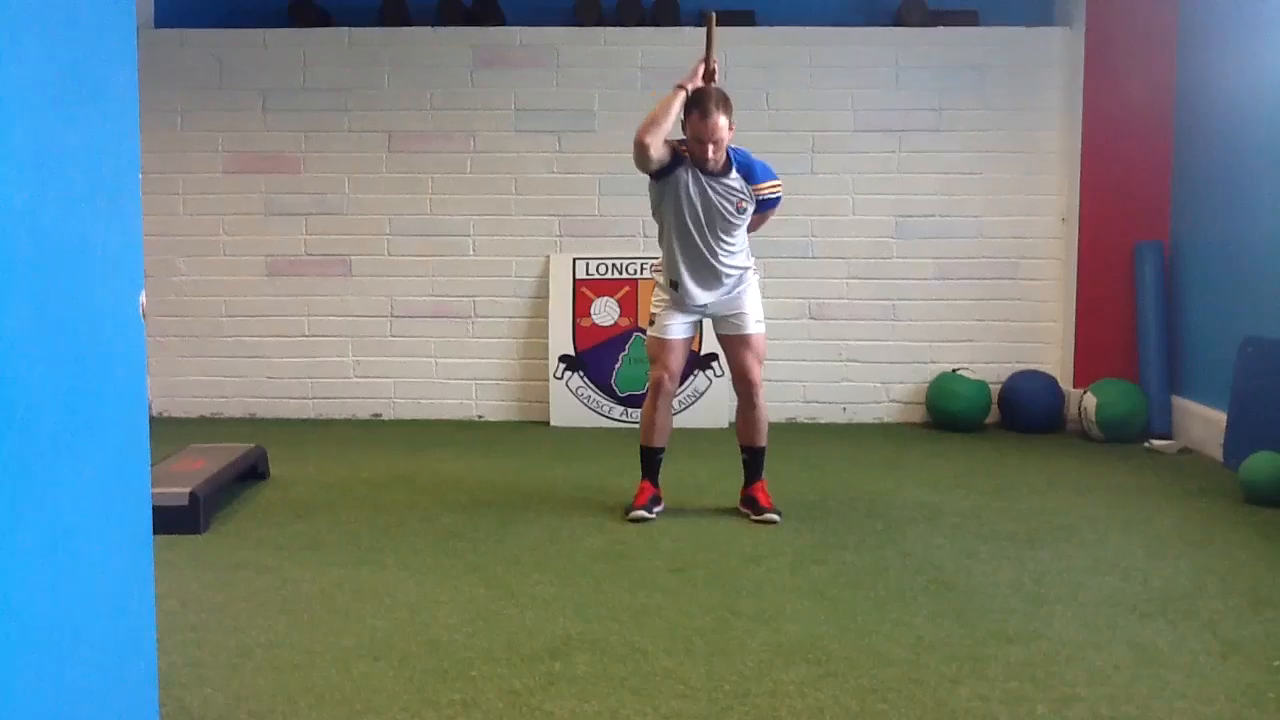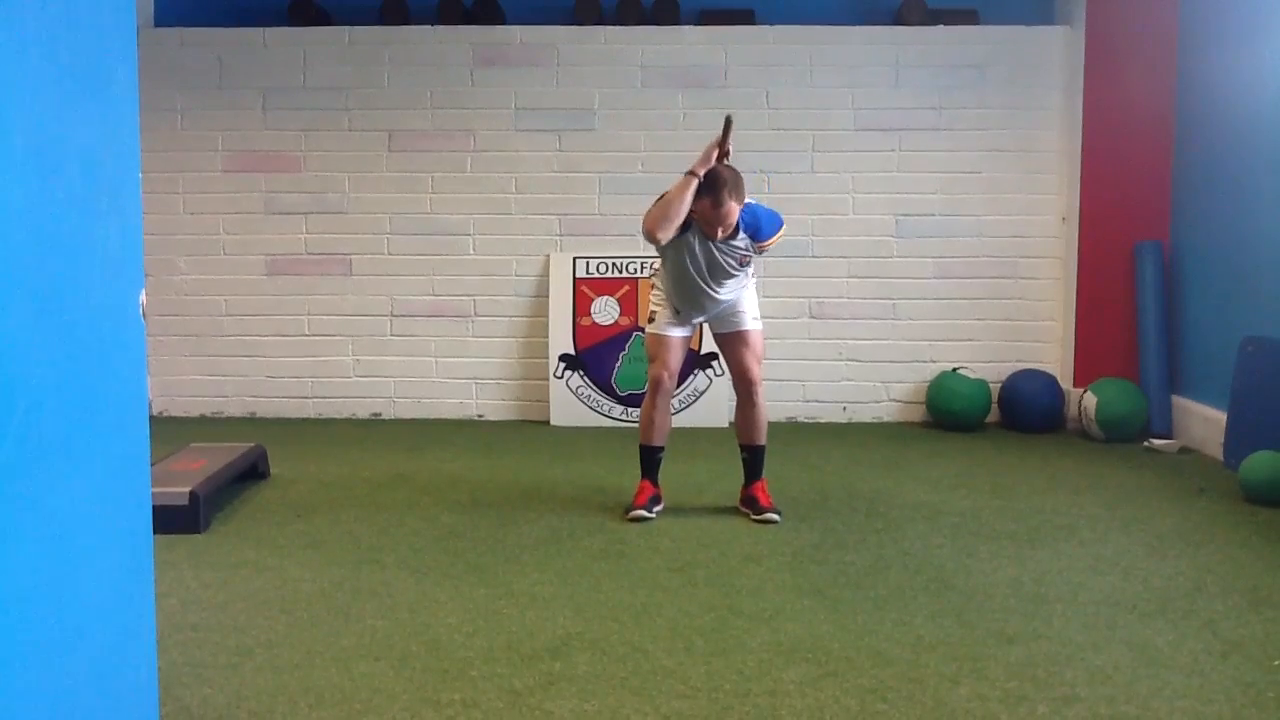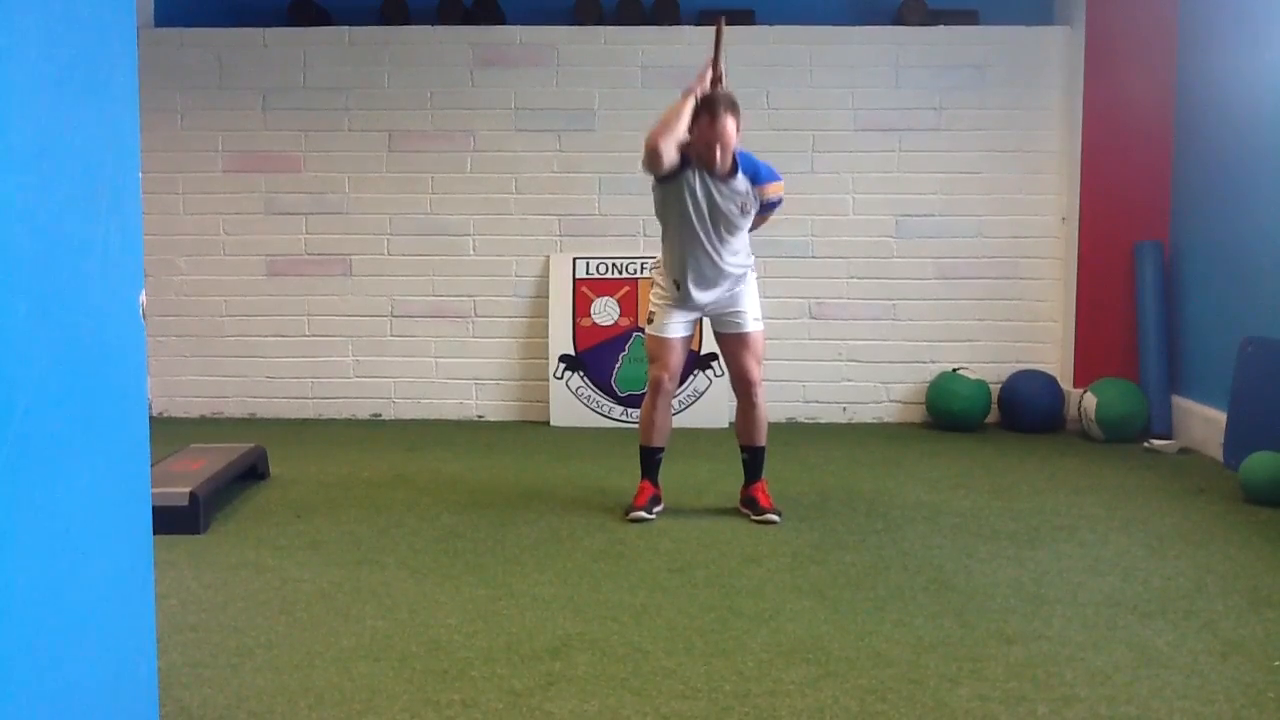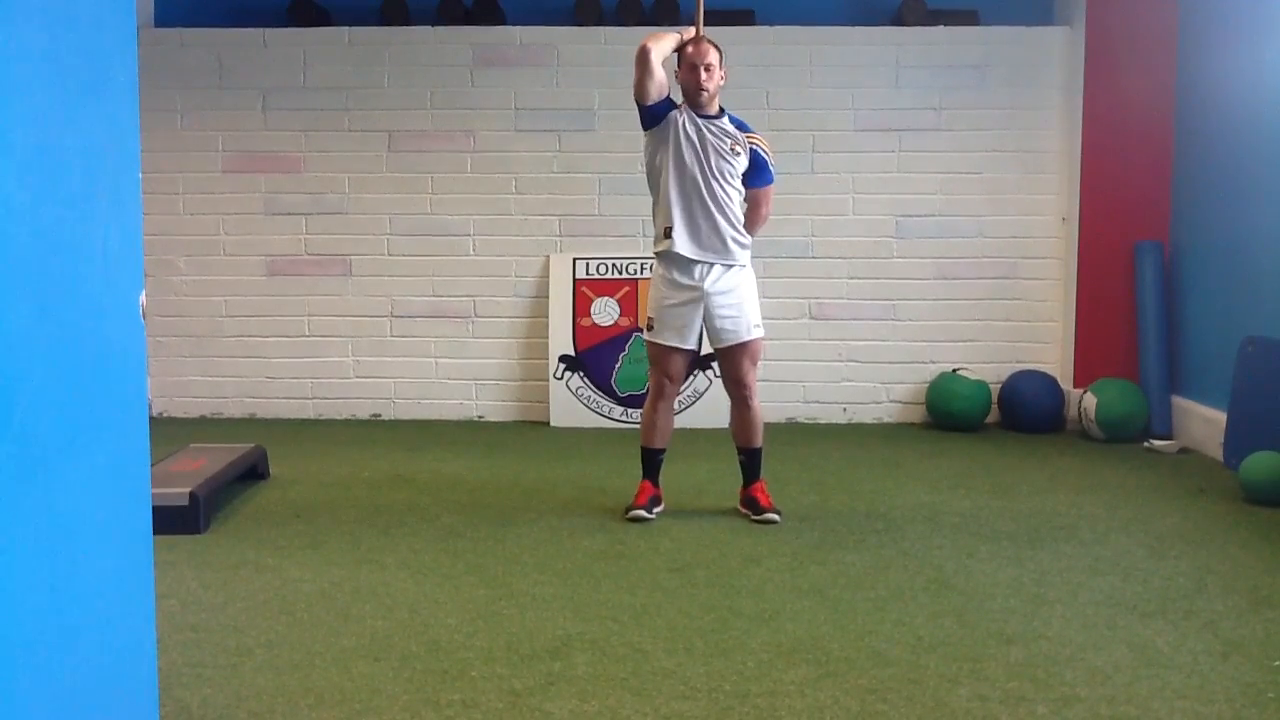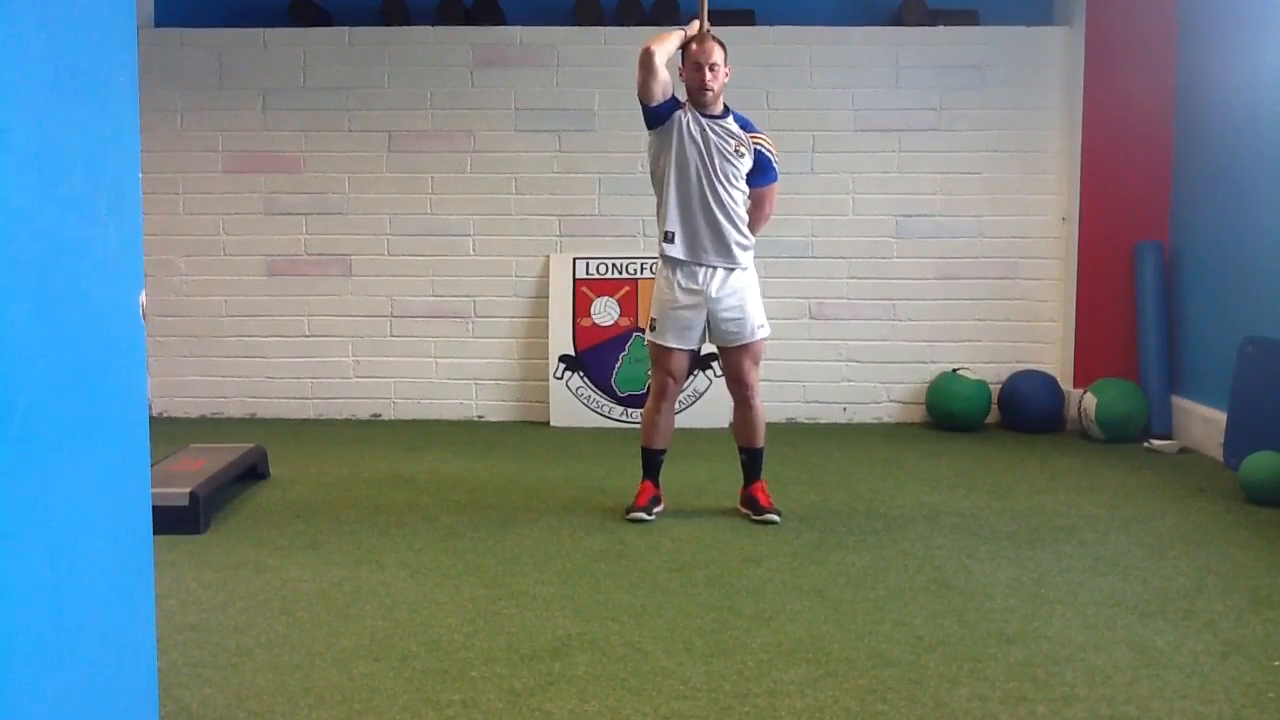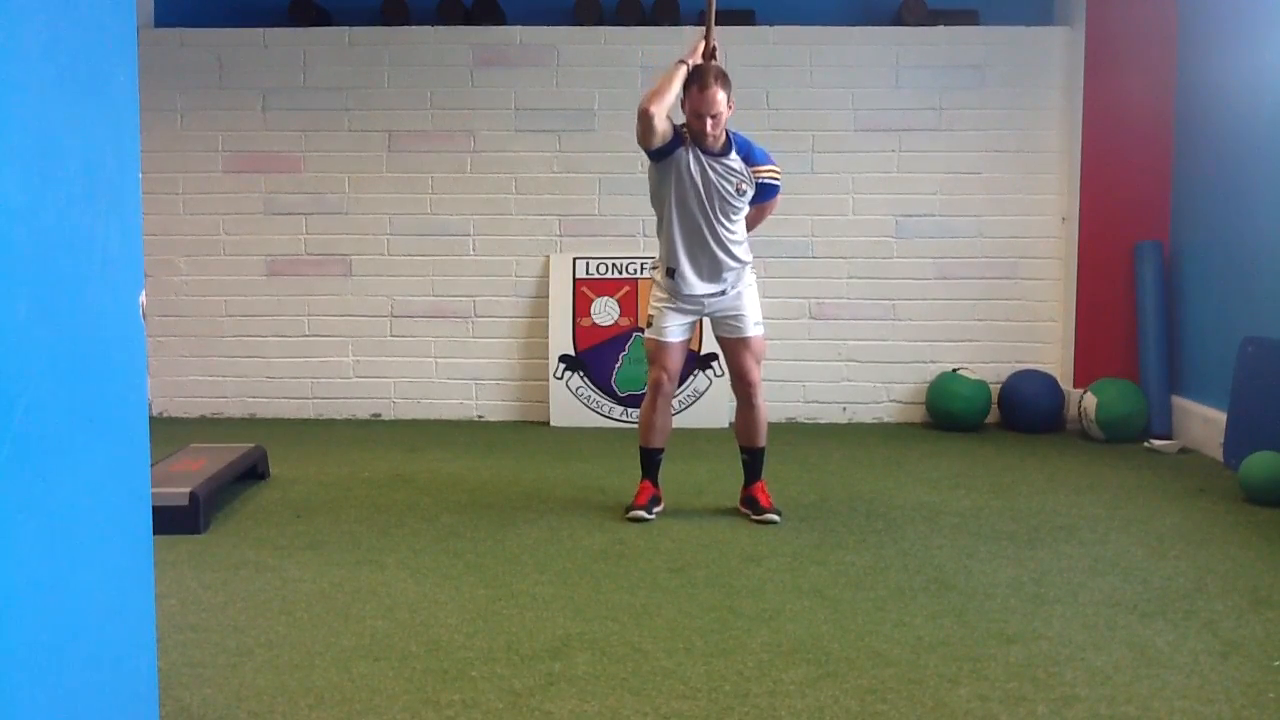
dt=0.7s
person 1, frame 1
left shoulder: (754, 173)
right shoulder: (669, 164)
right elbow: (644, 141)
right wrist: (686, 86)
left hip: (735, 287)
right hip: (677, 288)
left knee: (750, 384)
right knee: (662, 382)
left ankle: (754, 487)
right ankle: (649, 486)
person 1, frame 2
left shoulder: (760, 223)
right shoulder: (676, 210)
right elbow: (654, 233)
right wrist: (696, 172)
left hip: (733, 297)
right hip: (675, 297)
left knee: (750, 382)
right knee: (660, 381)
left ankle: (754, 487)
right ankle: (648, 486)
person 1, frame 3
left shoulder: (758, 176)
right shoulder: (674, 163)
right elbow: (655, 147)
right wrist: (693, 93)
left hip: (734, 287)
right hip: (676, 288)
left knee: (750, 384)
right knee: (661, 383)
left ankle: (754, 487)
right ankle: (649, 486)
person 1, frame 4
left shoulder: (746, 138)
right shoulder: (663, 120)
left elbow: (760, 207)
right elbow: (646, 54)
right wrist: (681, 35)
left hip: (733, 275)
right hip: (674, 274)
left knee: (743, 386)
right knee: (663, 385)
left ankle: (752, 488)
right ankle: (649, 487)
person 1, frame 5
left shoulder: (751, 136)
right shoulder: (667, 118)
left elbow: (764, 204)
right elbow: (650, 55)
right wrist: (685, 33)
left hip: (736, 276)
right hip: (678, 275)
left knee: (746, 387)
right knee: (665, 385)
left ankle: (753, 488)
right ankle: (649, 487)
person 1, frame 6
left shoulder: (754, 160)
right shoulder: (668, 147)
right elbow: (648, 112)
right wrist: (686, 61)
left hip: (733, 285)
right hip: (675, 286)
left knee: (749, 384)
right knee: (660, 383)
left ankle: (753, 488)
right ankle: (649, 486)
